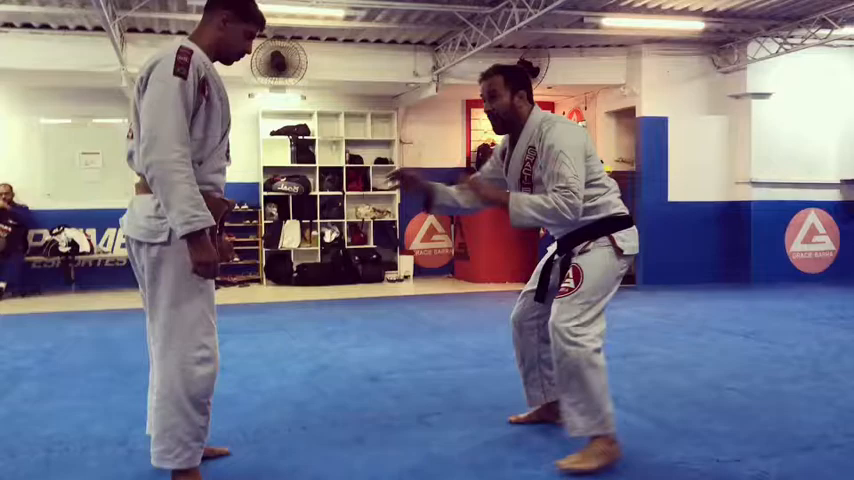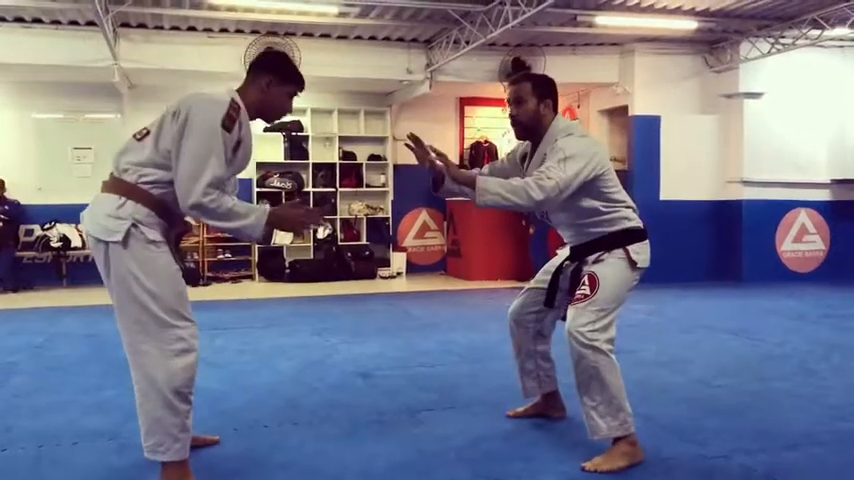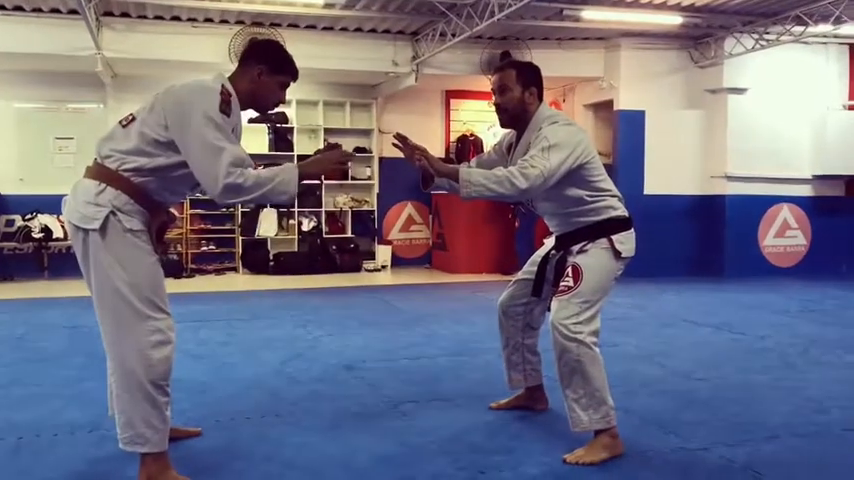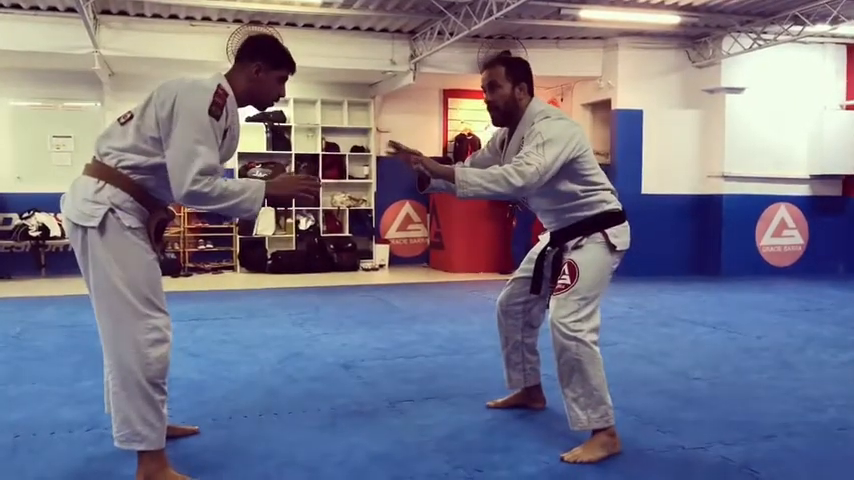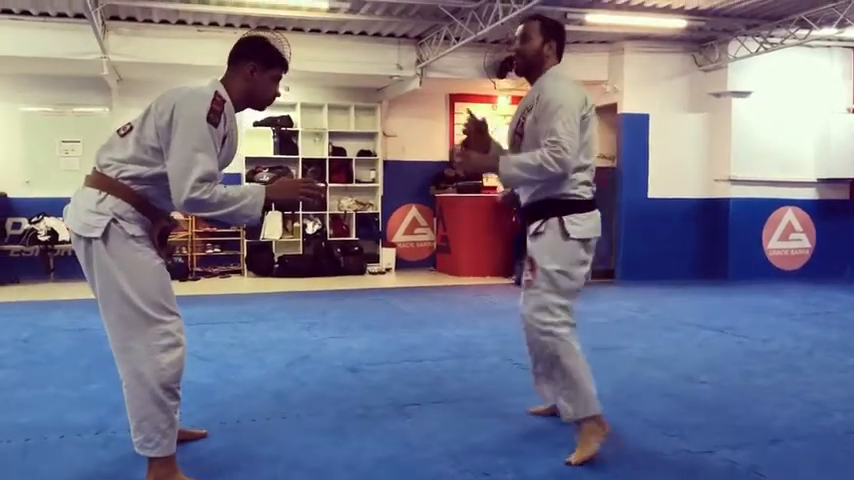
dt=1s
person 1, frame 1
left shoulder: (198, 72)
right shoulder: (180, 62)
right elbow: (164, 157)
left wrist: (206, 227)
right wrist: (197, 233)
left hip: (178, 222)
right hip: (172, 224)
left knee: (176, 342)
right knee: (189, 349)
left ankle: (178, 440)
person 1, frame 2
left shoulder: (230, 120)
right shoulder: (216, 112)
left elbow: (209, 196)
right elbow: (200, 198)
left wrist: (270, 217)
right wrist: (269, 218)
left hip: (133, 220)
right hip: (126, 222)
left knee: (157, 338)
right knee: (170, 343)
left ankle: (169, 433)
person 1, frame 3
left shoulder: (217, 105)
right shoulder: (205, 100)
left elbow: (214, 181)
right elbow: (228, 181)
right wrist: (302, 170)
left hip: (119, 209)
right hip: (107, 210)
left knee: (136, 329)
right knee: (145, 334)
left ankle: (148, 423)
person 1, frame 4
left shoulder: (219, 105)
right shoulder: (203, 97)
left elbow: (188, 182)
right elbow: (194, 186)
left wrist: (265, 191)
right wrist: (269, 189)
left hip: (120, 208)
right hip: (106, 208)
left knee: (132, 327)
right knee: (142, 332)
left ankle: (144, 421)
person 1, frame 5
left shoulder: (211, 107)
right shoulder: (202, 104)
right elbow: (194, 193)
left wrist: (237, 201)
right wrist: (268, 194)
left hip: (120, 216)
right hip: (109, 218)
left knee: (151, 334)
right knee: (157, 340)
left ankle: (159, 426)
person 2, frame 1
left shoulder: (557, 135)
right shoulder: (510, 146)
left elbow: (565, 206)
right elbow: (473, 199)
left wrist: (503, 199)
right wrist: (425, 189)
left hip: (603, 238)
right hip: (568, 243)
left knee: (572, 330)
right knee: (527, 320)
left ankle: (602, 440)
right ankle: (548, 405)
person 2, frame 2
left shoulder: (575, 146)
right shoulder: (529, 150)
left elbow: (538, 192)
right elbow: (487, 179)
left wrist: (465, 179)
right wrist: (440, 172)
left hip: (617, 249)
right hip: (578, 250)
left knee: (585, 332)
right knee: (526, 316)
left ankle: (625, 442)
right ankle: (548, 399)
person 2, frame 3
left shoulder: (559, 134)
right shoulder: (516, 139)
left elbow: (522, 181)
right elbow: (477, 171)
left wrist: (447, 171)
right wrist: (431, 169)
left hip: (601, 239)
right hip: (565, 239)
left knee: (569, 324)
right knee: (514, 307)
left ankle: (606, 435)
right ankle: (531, 391)
person 2, frame 4
left shoulder: (552, 128)
right shoulder: (508, 134)
left elbow: (519, 180)
right elbow: (471, 171)
left wrist: (440, 171)
right wrist: (426, 170)
left hip: (596, 234)
right hip: (560, 235)
left knee: (569, 323)
right knee: (513, 306)
left ankle: (604, 433)
right ankle: (529, 389)
person 2, frame 5
left shoulder: (560, 92)
right shoulder: (536, 98)
left elbow: (557, 159)
right elbow: (525, 161)
left wrist: (495, 163)
right wrist: (487, 147)
left hip: (563, 221)
right hip: (547, 221)
left knee: (543, 318)
right knee: (543, 316)
left ankle: (590, 420)
right ankle: (567, 400)
